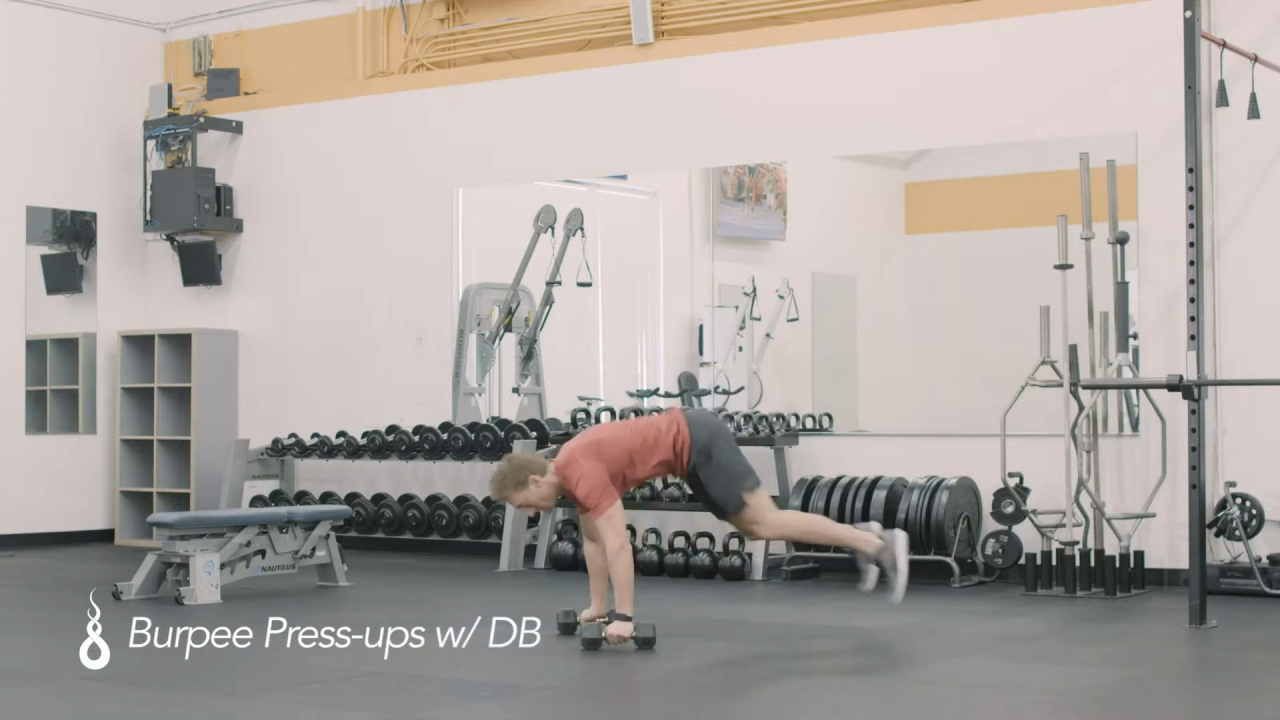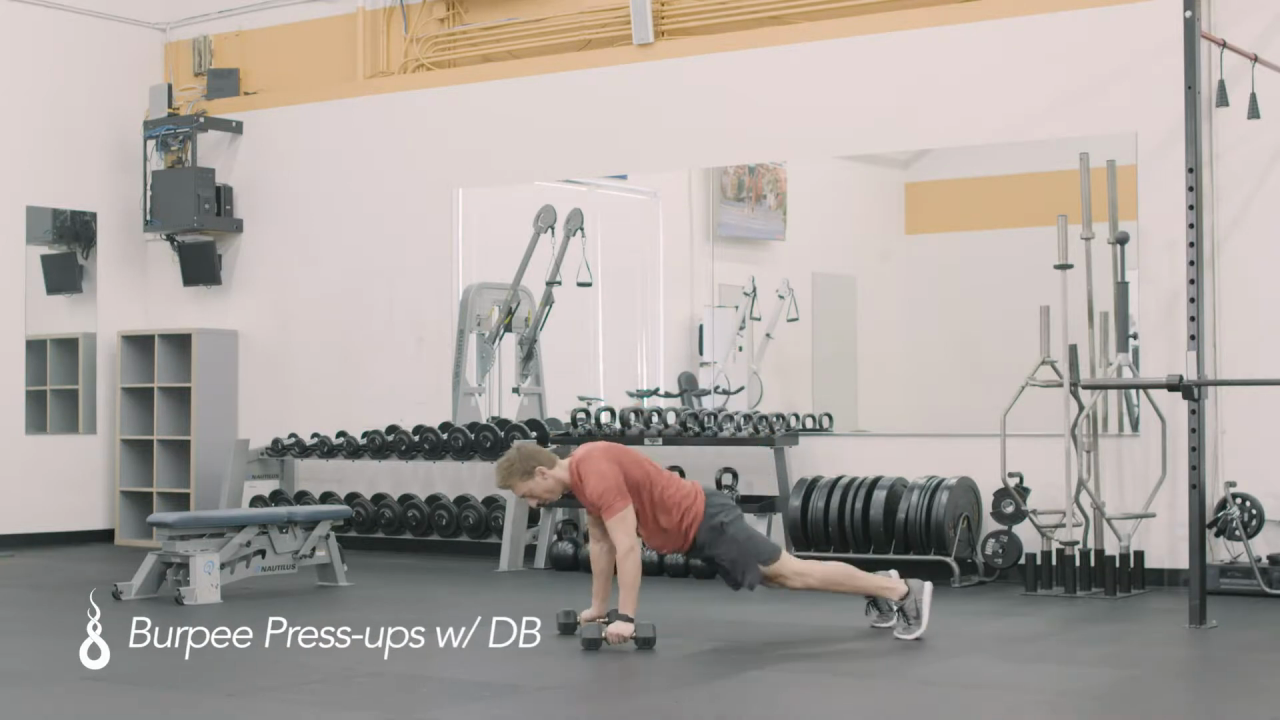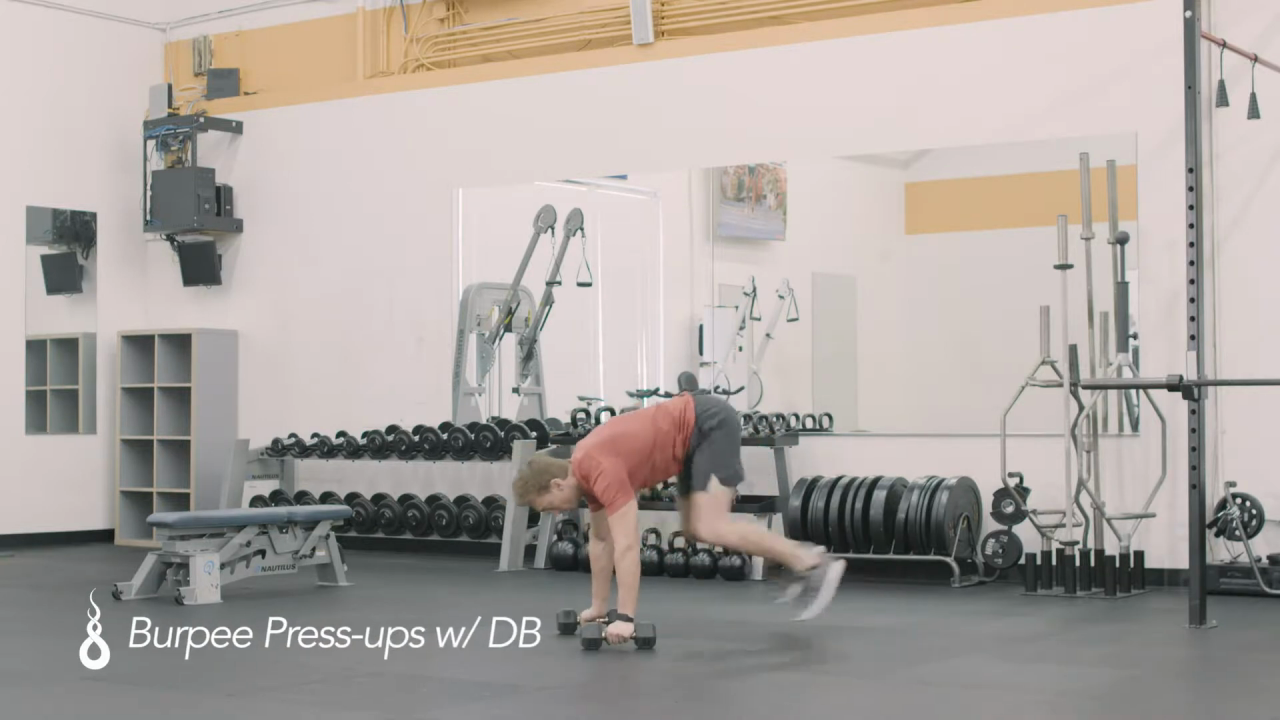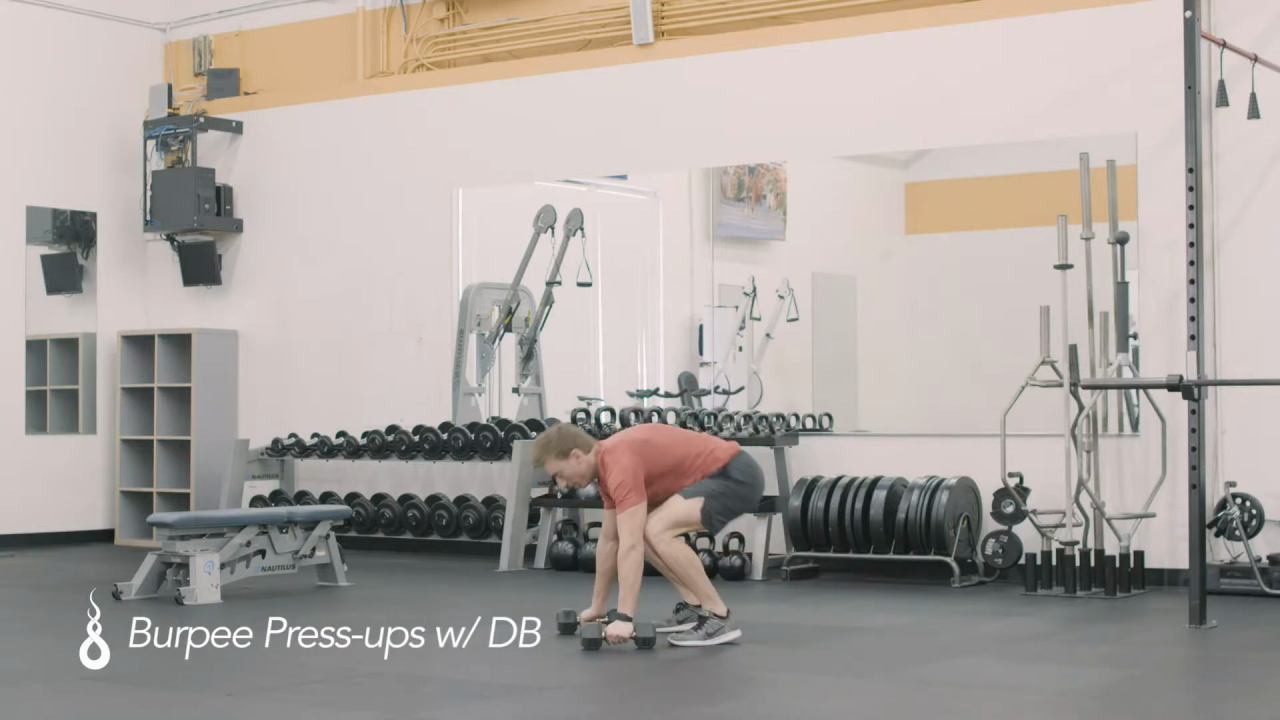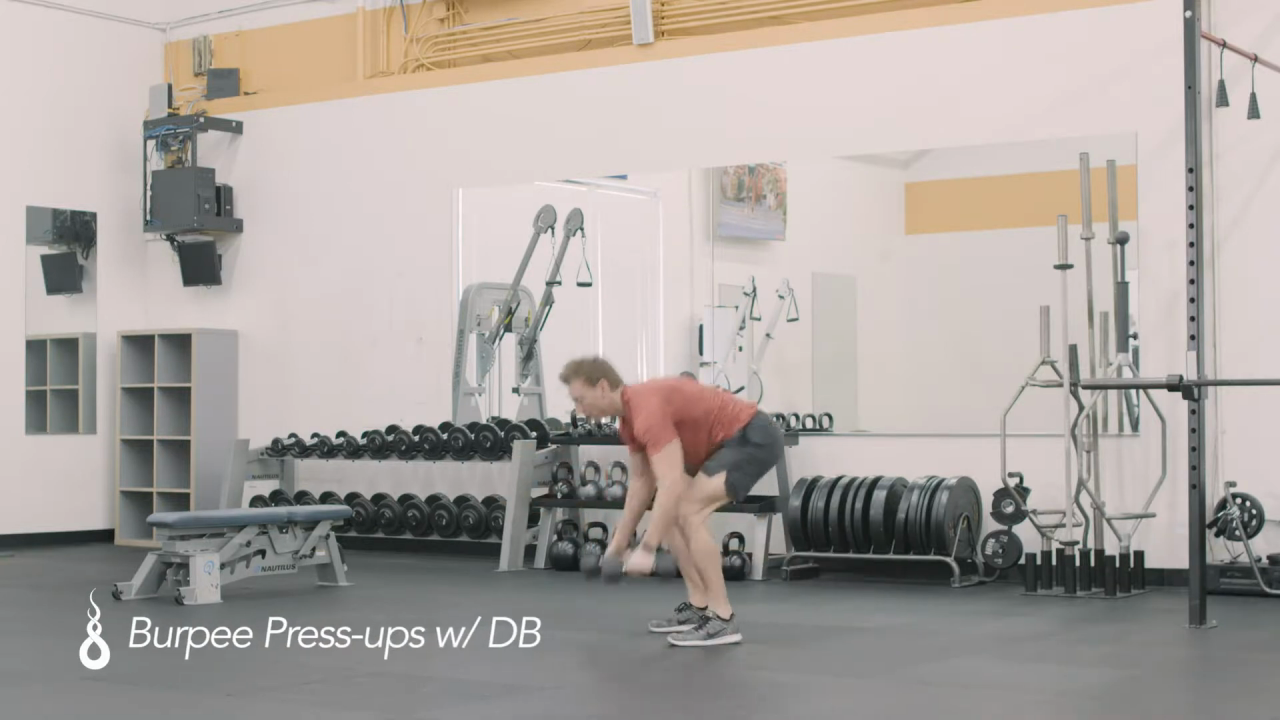
dt=0.3s
person 1, frame 1
left shoulder: (582, 475)
right shoulder: (571, 472)
left elbow: (619, 545)
right elbow: (593, 541)
left wrist: (623, 618)
right wrist: (597, 604)
left hip: (696, 438)
right hip: (686, 445)
left knee: (764, 519)
right knee: (752, 524)
left ankle: (878, 545)
right ankle: (863, 536)
person 1, frame 2
left shoulder: (595, 475)
right shoulder: (581, 471)
left elbow: (627, 547)
right elbow: (600, 542)
left wrist: (626, 617)
right wrist: (598, 606)
left hip: (706, 523)
right hip: (698, 522)
left knee: (791, 571)
right knee: (785, 575)
left ankle: (902, 592)
right ankle: (883, 588)
person 1, frame 3
left shoulder: (600, 471)
right shoulder: (583, 474)
left elbow: (625, 545)
right elbow: (600, 539)
left wrist: (625, 618)
right wrist: (598, 604)
left hip: (709, 424)
right hip: (695, 431)
left knee: (709, 528)
right knee: (695, 528)
left ankle: (811, 564)
right ankle: (803, 557)
person 1, frame 4
left shoulder: (619, 466)
right shoulder: (606, 462)
left elbow: (630, 546)
right elbow: (609, 540)
left wrist: (624, 618)
right wrist: (597, 606)
left hip: (737, 475)
right hip: (718, 471)
left knee: (656, 530)
right knee: (638, 527)
left ankle: (718, 616)
right ankle: (694, 606)
person 1, frame 5
left shoulder: (646, 411)
right shoulder: (629, 417)
left elbow: (671, 485)
right elbow: (642, 483)
left wrist: (646, 549)
right wrist: (620, 537)
left hip: (753, 438)
right hip: (728, 440)
left knee: (688, 512)
right knee: (673, 513)
left ankle: (722, 619)
right ankle: (699, 605)
